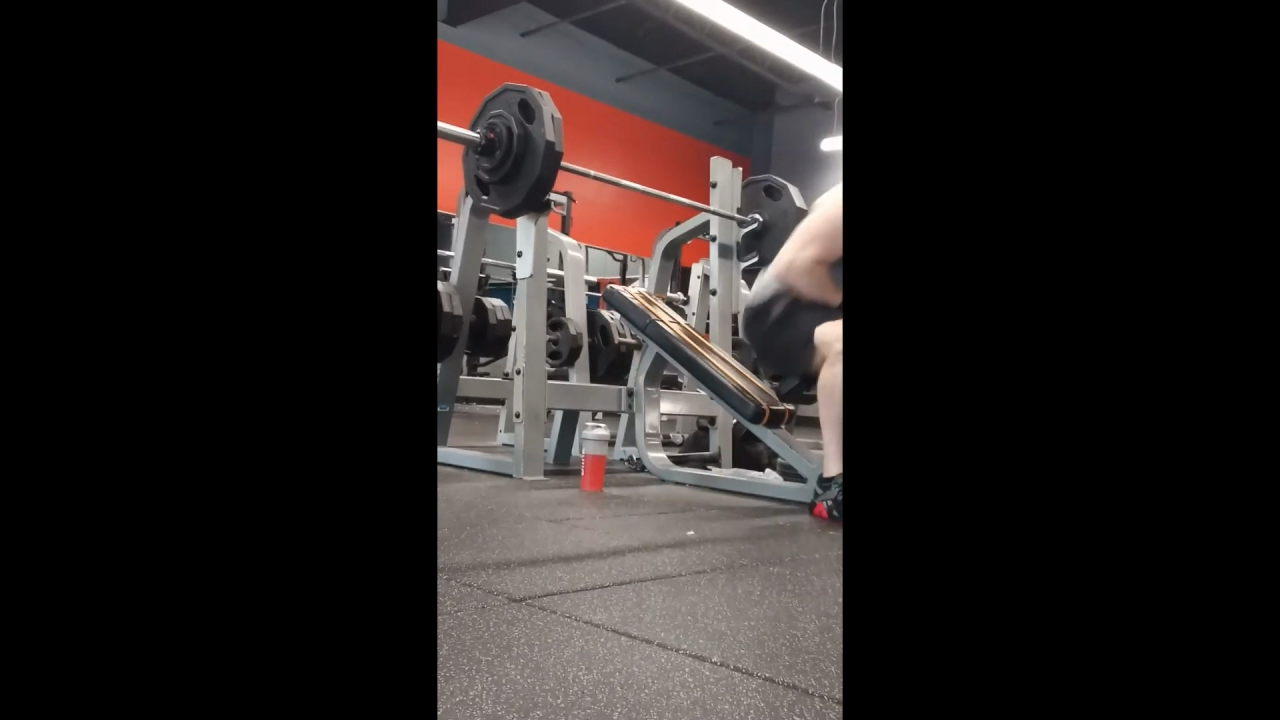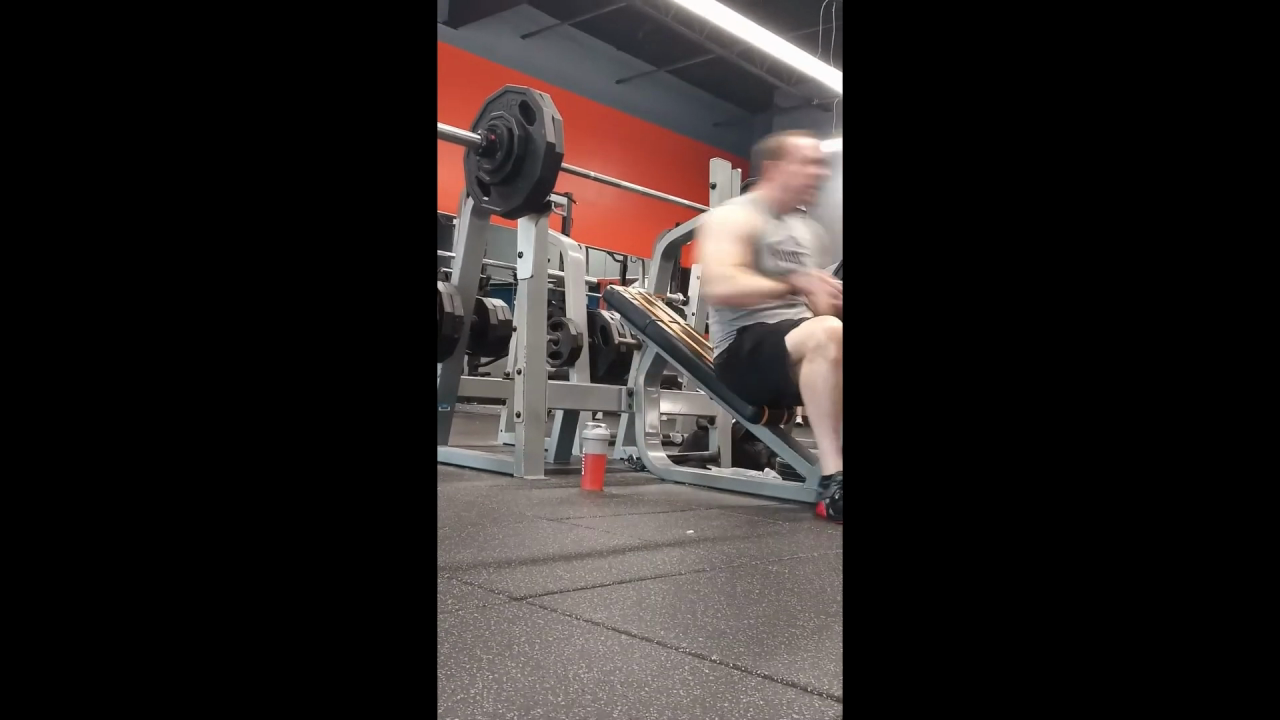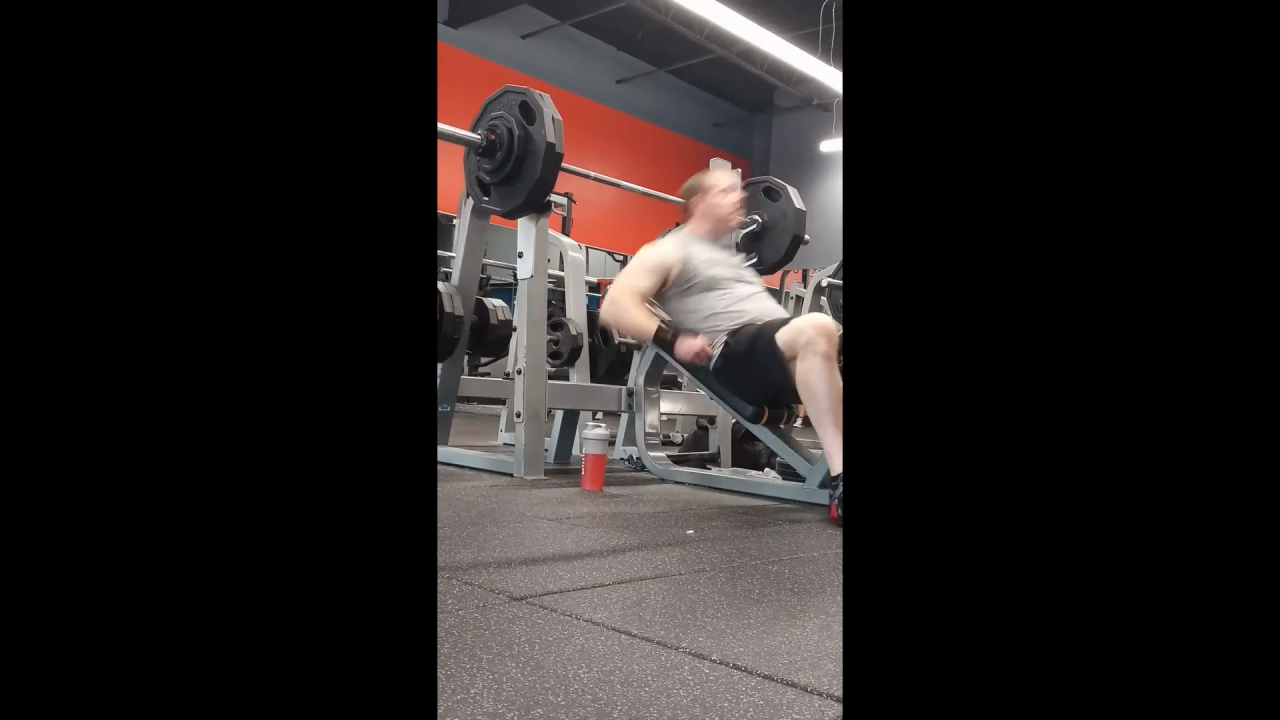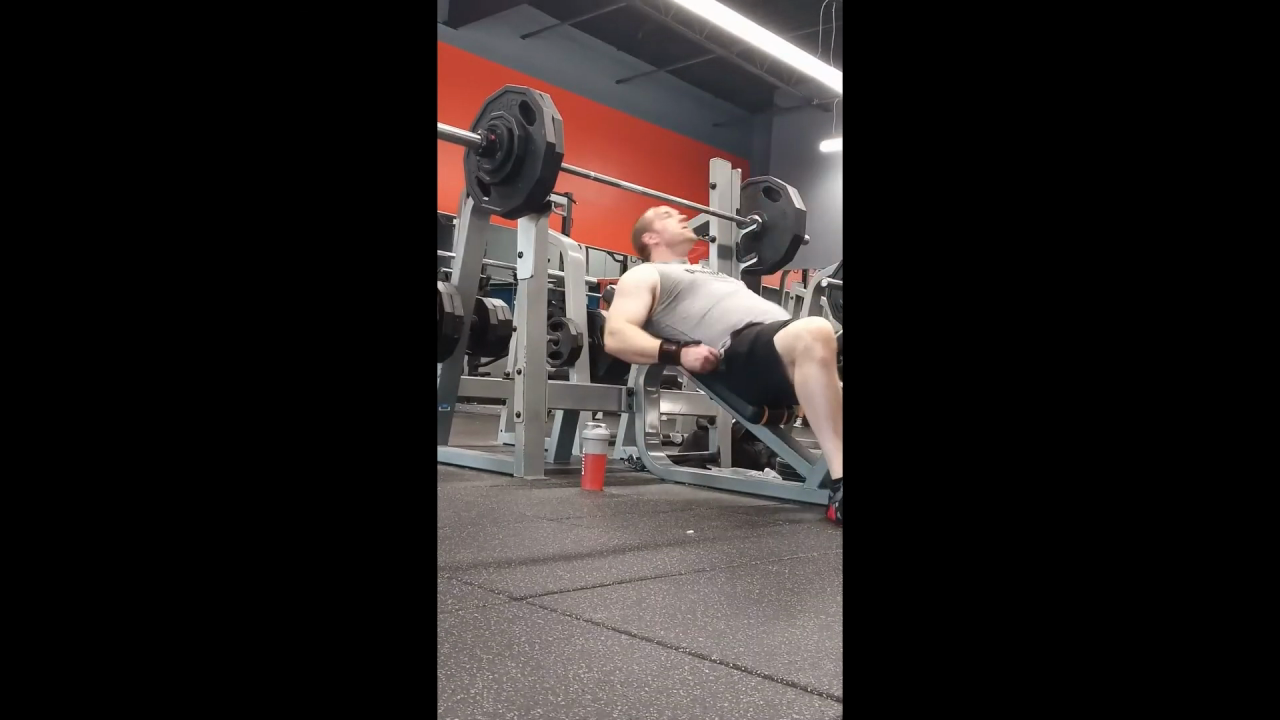
dt=0.4s
person 1, frame 1
right shoulder: (842, 203)
right elbow: (796, 265)
right wrist: (841, 306)
right hip: (781, 310)
right knee: (841, 340)
right ankle: (832, 487)
person 1, frame 2
left shoulder: (808, 229)
right shoulder: (734, 218)
right elbow: (720, 287)
left wrist: (835, 300)
right wrist: (797, 287)
left hip: (802, 338)
right hip: (747, 347)
right knee: (827, 334)
right ankle: (834, 484)
person 1, frame 3
left shoulder: (731, 257)
right shoulder: (668, 253)
right elbow: (615, 306)
right wrist: (675, 339)
left hip: (782, 346)
right hip: (739, 351)
right knee: (816, 330)
right ankle: (839, 484)
person 1, frame 4
left shoulder: (706, 272)
right shoulder: (644, 277)
right elbow: (616, 336)
right wrist: (678, 352)
right hip: (745, 349)
right knee: (814, 334)
right ankle: (840, 487)
